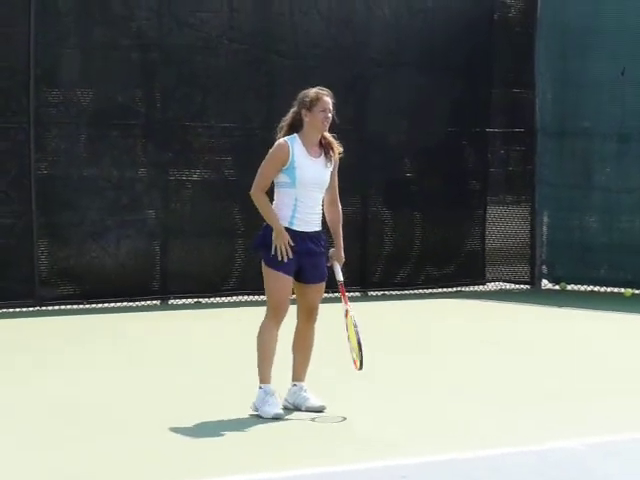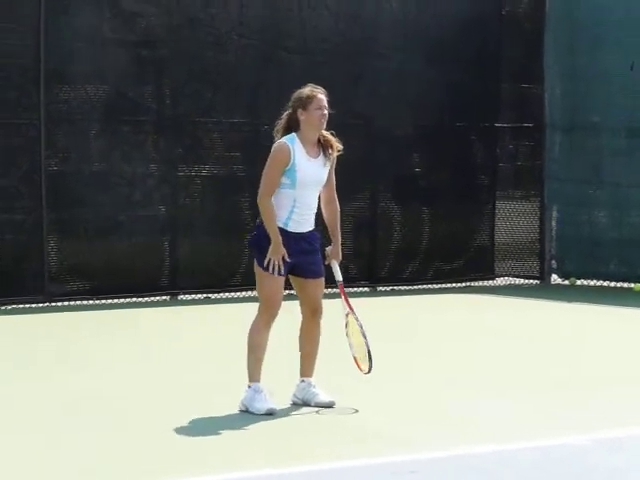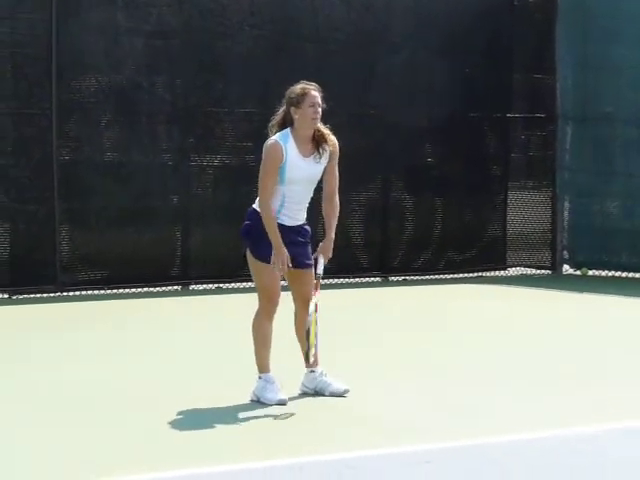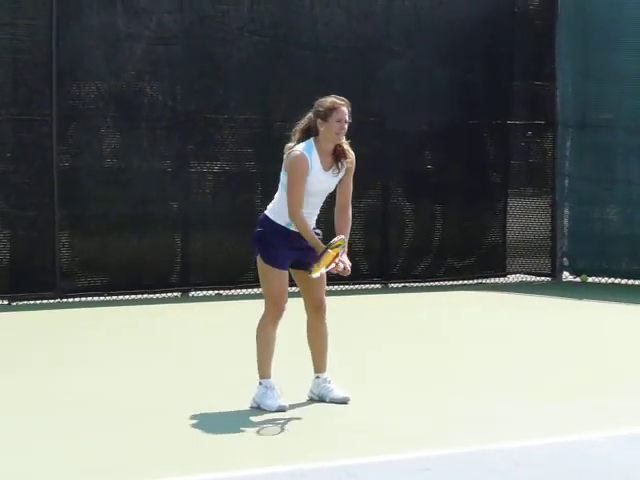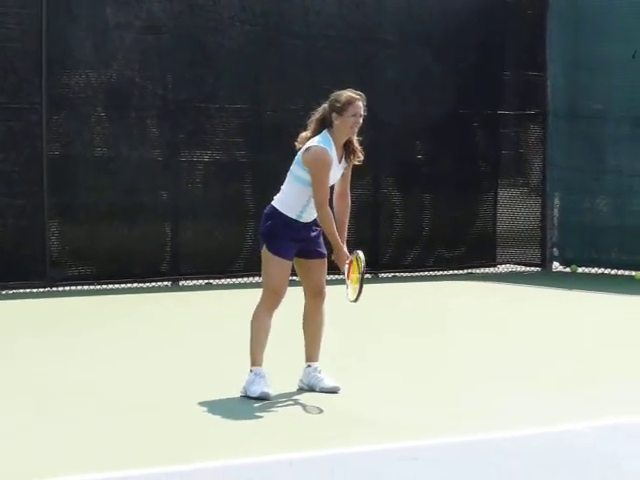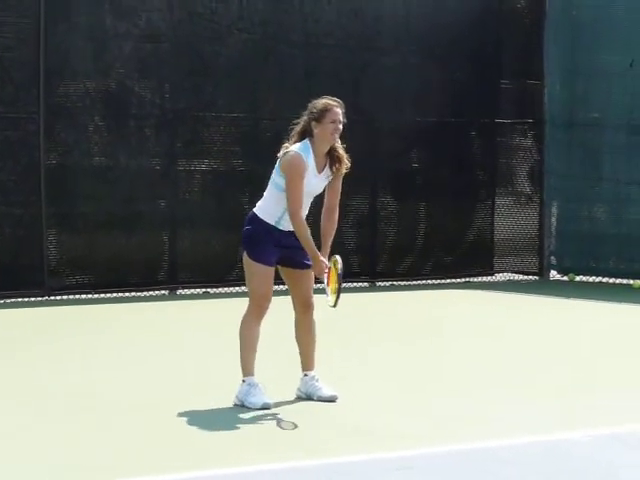
dt=0.5s
person 1, frame 1
left shoulder: (331, 152)
right shoulder: (285, 147)
right elbow: (257, 191)
left wrist: (339, 243)
right wrist: (277, 228)
left hip: (314, 240)
right hip: (283, 239)
left knee: (309, 317)
right knee: (276, 312)
left ankle: (298, 389)
right ankle: (265, 391)
person 1, frame 2
left shoulder: (329, 150)
right shoulder: (284, 148)
left elbow: (329, 200)
right elbow: (264, 197)
left wrist: (336, 242)
right wrist: (275, 241)
left hip: (308, 238)
right hip: (276, 238)
left knee: (314, 312)
right knee: (268, 312)
left ankle: (305, 386)
right ankle: (253, 390)
person 1, frame 3
left shoulder: (329, 145)
right shoulder: (276, 146)
left elbow: (331, 196)
right elbow: (265, 200)
left wrist: (330, 237)
right wrist: (276, 247)
left hip: (298, 229)
right hip: (264, 227)
left knee: (305, 303)
right knee: (269, 303)
left ankle: (314, 374)
right ankle: (264, 381)
person 1, frame 4
left shoulder: (346, 159)
right shoulder: (299, 156)
left elbow: (343, 207)
right elbow: (294, 213)
left wrist: (342, 250)
right wrist: (322, 250)
left hip: (307, 235)
right hip: (276, 232)
left knee: (318, 308)
right knee: (275, 309)
left ankle: (320, 381)
right ankle: (265, 387)
person 1, frame 5
left shoulder: (349, 150)
right shoulder: (320, 151)
left elbow: (342, 197)
right elbow: (323, 206)
left wrist: (343, 242)
right wrist: (339, 248)
left hip: (308, 226)
right hip: (281, 223)
left knee: (317, 296)
right knee: (272, 297)
left ankle: (311, 370)
right ankle: (255, 374)
person 1, frame 6
left shoulder: (338, 160)
right shoulder: (296, 158)
left elbow: (331, 209)
right elbow: (295, 214)
left wrist: (324, 253)
right wrist: (315, 257)
left hip: (293, 235)
right hip: (263, 230)
left knee: (306, 307)
right knee: (258, 306)
left ankle: (308, 379)
right ankle: (248, 385)
